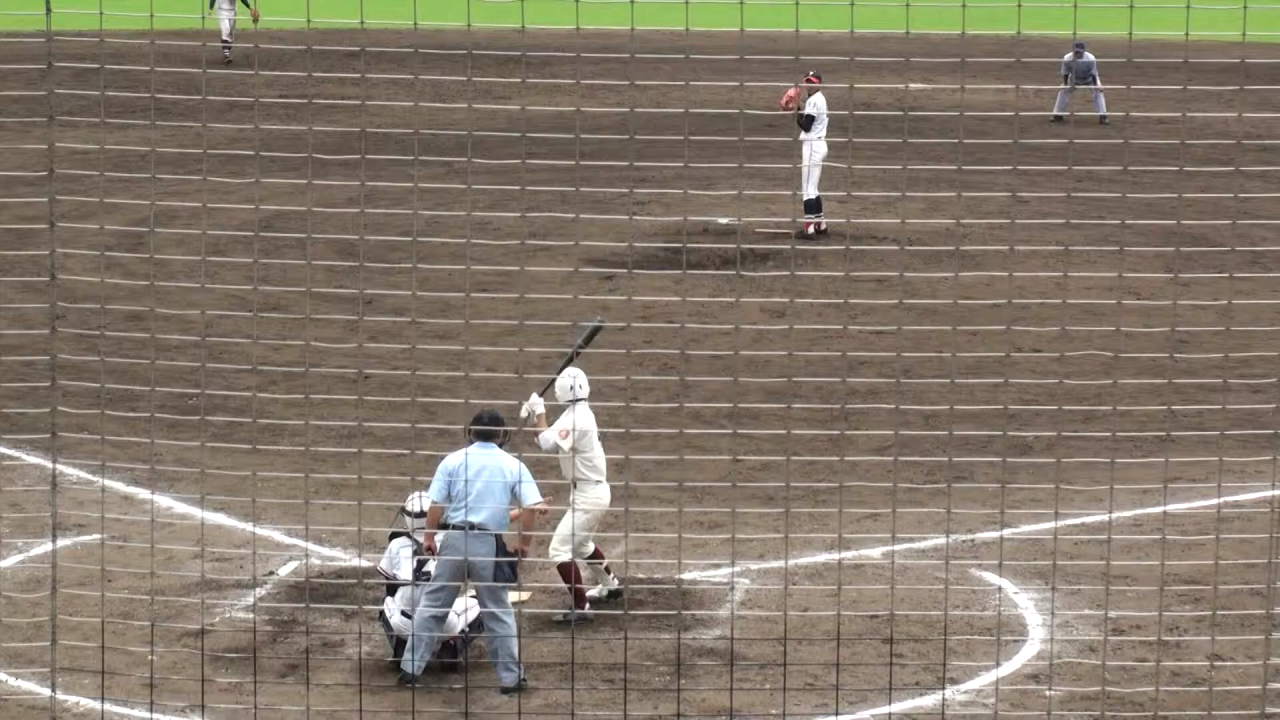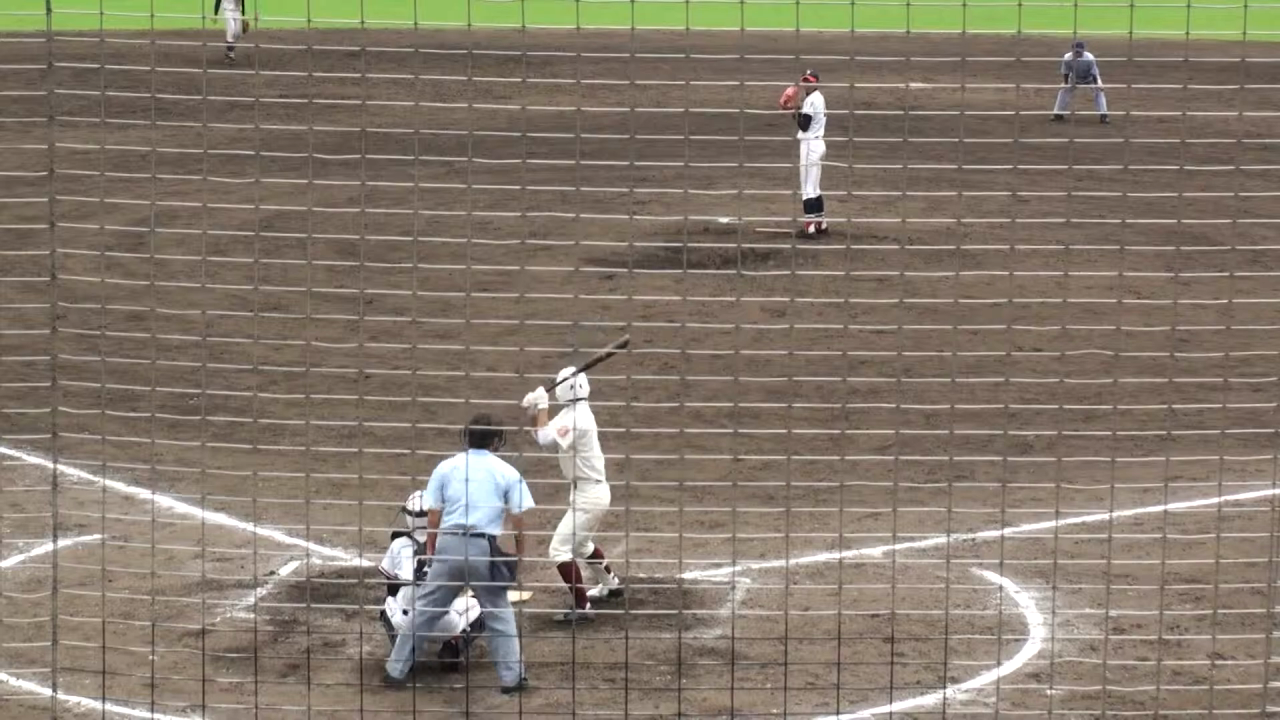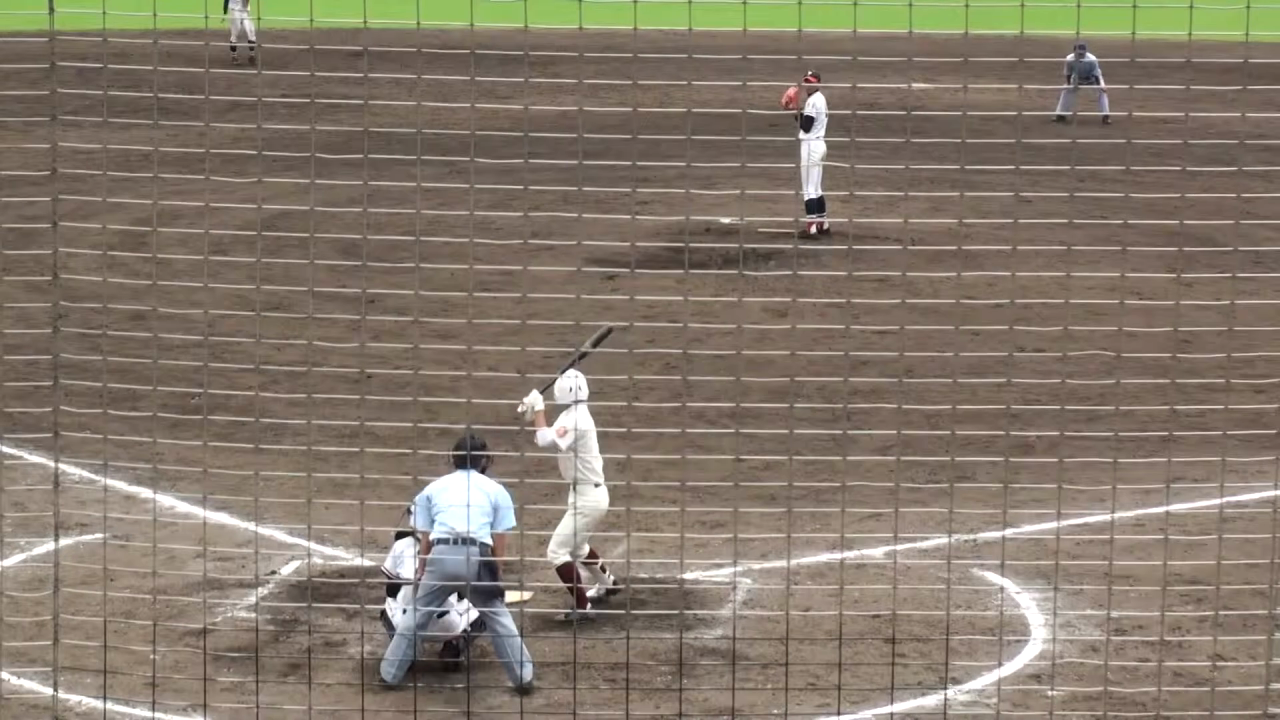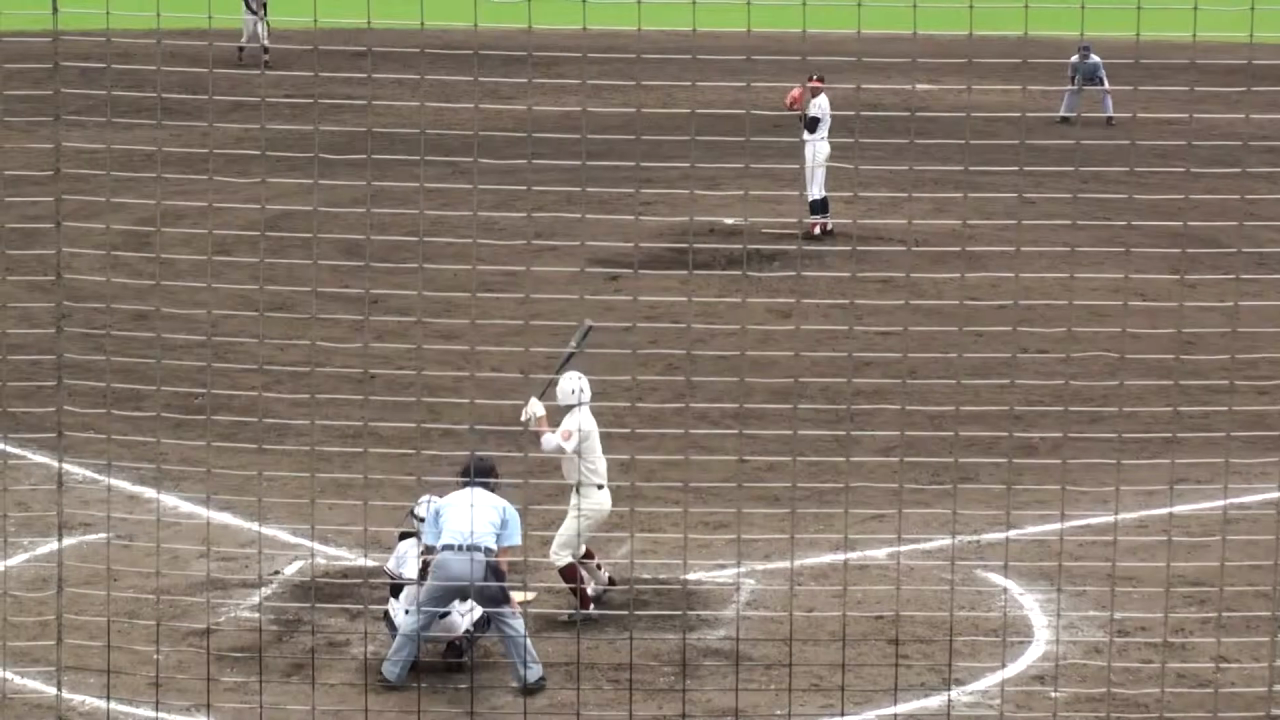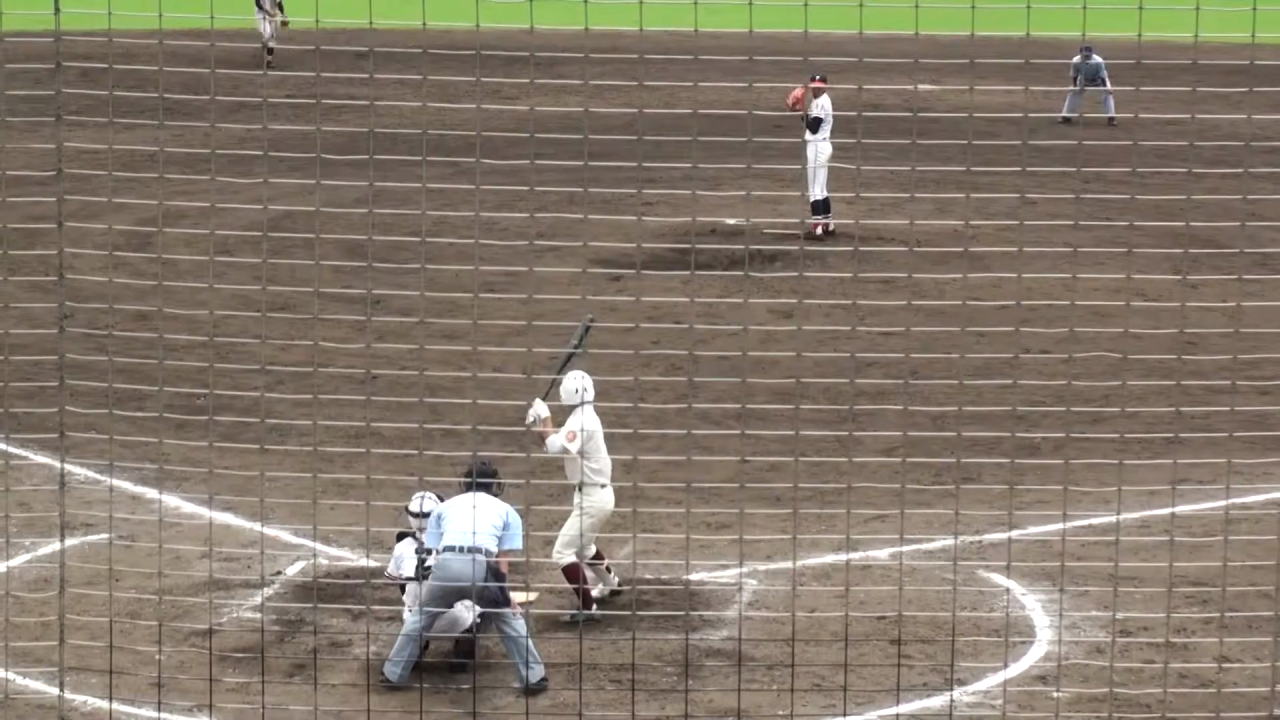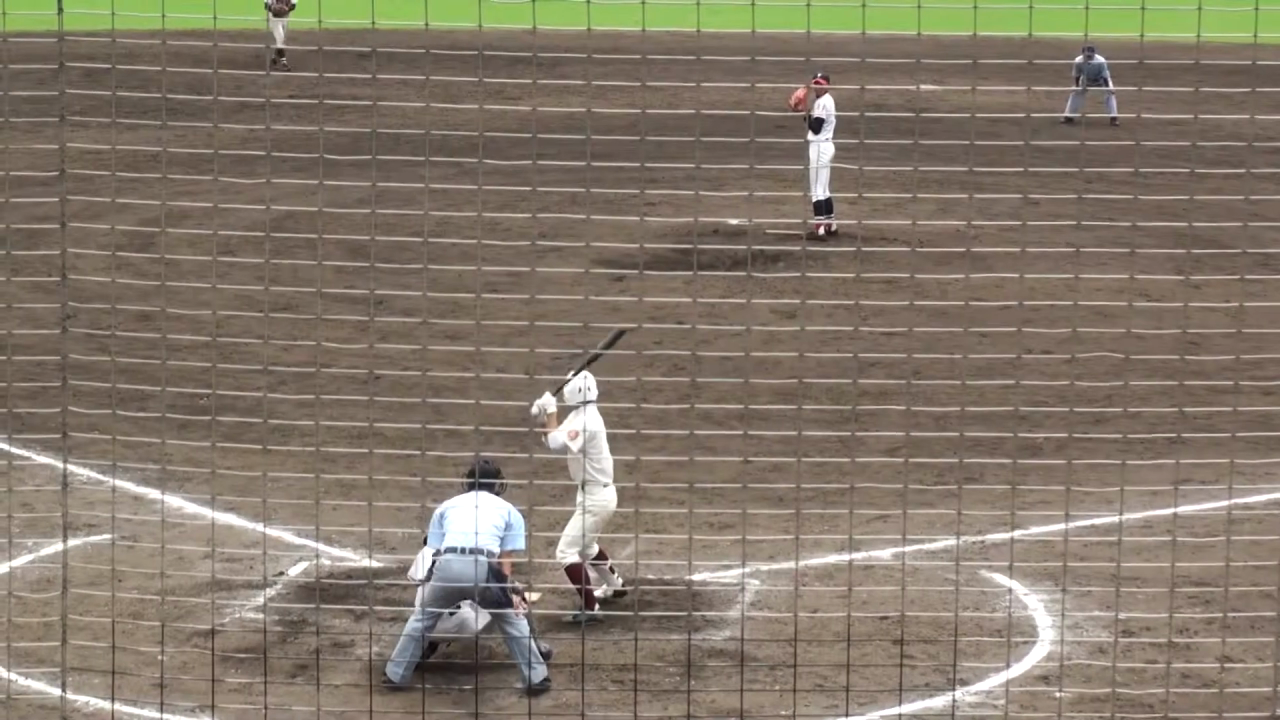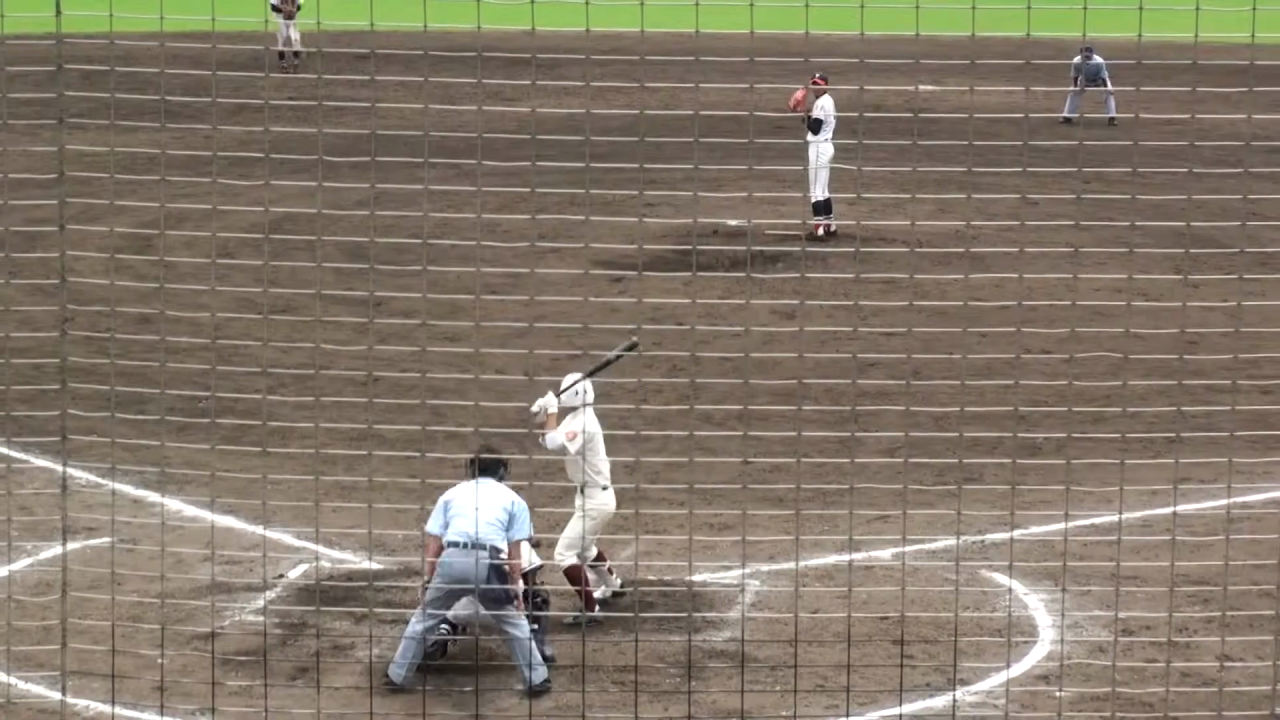
dt=0.3s
person 1, frame 1
left shoulder: (452, 460)
right shoulder: (513, 465)
left elbow: (436, 505)
right elbow: (531, 507)
left wrist: (429, 537)
right wrist: (524, 541)
left hip: (454, 540)
right hip: (488, 544)
left knee: (432, 604)
right knee: (498, 612)
left ankle: (411, 668)
right ankle: (510, 678)
person 1, frame 2
left shoulder: (446, 467)
right shoulder: (507, 471)
left elbow: (433, 514)
right elbow: (517, 517)
left wrist: (431, 546)
right wrist: (519, 551)
left hip: (448, 545)
right hip: (483, 547)
left knee: (425, 608)
right knee: (499, 613)
left ankle: (396, 670)
right ankle: (512, 677)
person 1, frame 3
left shoulder: (433, 487)
right shoulder: (495, 489)
left elbow: (425, 537)
right elbow: (499, 540)
left wrist: (421, 569)
right wrist: (495, 574)
left hip: (441, 556)
right hip: (476, 558)
left knee: (417, 615)
right knee: (498, 618)
left ankle: (390, 674)
right ankle: (524, 677)
person 1, frame 4
left shoulder: (442, 502)
right shoulder: (503, 505)
right elbow: (503, 554)
left wrist: (432, 580)
right wrist: (502, 589)
left hip: (446, 562)
right hip: (481, 563)
left knee: (418, 617)
right knee: (508, 618)
left ankle: (391, 674)
right ankle: (531, 678)
person 1, frame 5
left shoulder: (445, 506)
right shoulder: (506, 510)
right elbow: (502, 558)
right wrist: (503, 592)
left hip: (446, 563)
right hip: (482, 566)
left knee: (419, 618)
right knee: (510, 619)
left ankle: (393, 675)
right ankle: (534, 678)
person 1, frame 6
left shoulder: (447, 505)
right shoulder: (508, 510)
left elbow: (435, 552)
right elbow: (505, 558)
right wrist: (507, 592)
left hip: (448, 566)
right hip: (483, 567)
left knee: (421, 618)
right knee: (513, 619)
left ankle: (395, 675)
right ankle: (536, 678)
person 1, frame 7
left shoulder: (452, 493)
right shoulder: (512, 498)
left elbow: (433, 538)
right elbow: (514, 546)
left wrist: (429, 576)
right wrist: (513, 584)
left hip: (452, 559)
right hip: (488, 562)
left knee: (425, 617)
right knee: (513, 620)
left ankle: (397, 675)
right ankle: (537, 679)
person 2, frame 1
left shoulder: (577, 418)
right shoulder: (578, 412)
left elbow: (547, 444)
right elbow: (549, 437)
left wrist: (539, 412)
right wrist: (534, 415)
left hip: (588, 495)
right hip: (591, 491)
left knee: (560, 549)
right knee: (581, 544)
left ankle: (581, 607)
right ankle: (610, 585)
person 2, frame 2
left shoulder: (576, 416)
right shoulder: (574, 412)
left elbow: (545, 439)
right elbow: (542, 433)
left wrist: (542, 406)
right wrist: (535, 409)
left hip: (588, 494)
right hip: (591, 490)
left knee: (560, 549)
right knee: (581, 543)
left ankle: (582, 607)
right ankle: (611, 584)
person 2, frame 3
left shoulder: (575, 418)
right shoulder: (575, 415)
left elbow: (545, 440)
right elbow: (548, 438)
left wrist: (539, 408)
right wrist: (532, 415)
left hip: (587, 497)
right hip: (588, 494)
left knee: (557, 552)
right knee: (575, 546)
left ankle: (582, 608)
right ankle: (606, 583)
person 2, frame 4
left shoulder: (579, 420)
right shoulder: (578, 417)
left elbow: (550, 445)
right elbow: (555, 444)
left wrist: (540, 416)
right wrist: (535, 422)
left hip: (590, 499)
right hip: (590, 495)
left knee: (560, 553)
right knee: (573, 546)
left ankle: (585, 608)
right ankle: (602, 580)
person 2, frame 5
left shoulder: (582, 420)
right shoulder: (582, 416)
left elbow: (555, 447)
right elbow: (558, 444)
left wrist: (545, 417)
right wrist: (539, 424)
left hip: (592, 497)
right hip: (595, 494)
left knee: (563, 552)
right knee: (583, 546)
left ankle: (588, 608)
right ankle: (611, 584)
person 2, frame 6
left shoulder: (586, 420)
right shoulder: (582, 415)
left elbow: (556, 443)
right elbow: (556, 439)
left wrist: (551, 412)
right wrist: (544, 416)
left hip: (595, 496)
right hip: (597, 493)
left knee: (567, 551)
right knee: (585, 545)
left ankle: (590, 609)
right ankle: (615, 585)
person 2, frame 7
left shoulder: (583, 423)
right shoulder: (575, 418)
left elbow: (554, 444)
right elbow: (550, 440)
left wrist: (551, 412)
right wrist: (543, 417)
left hip: (594, 500)
right hip: (592, 496)
left knee: (564, 554)
right knee: (584, 547)
left ankle: (590, 610)
right ankle: (613, 586)
